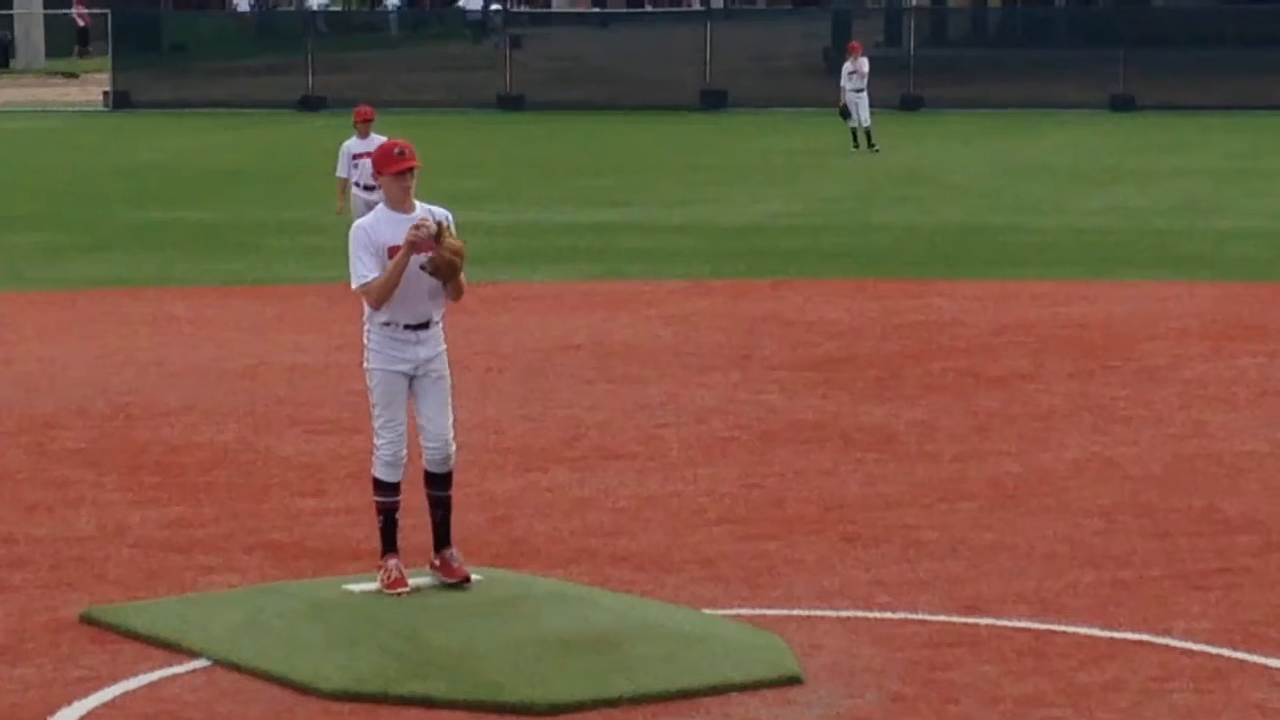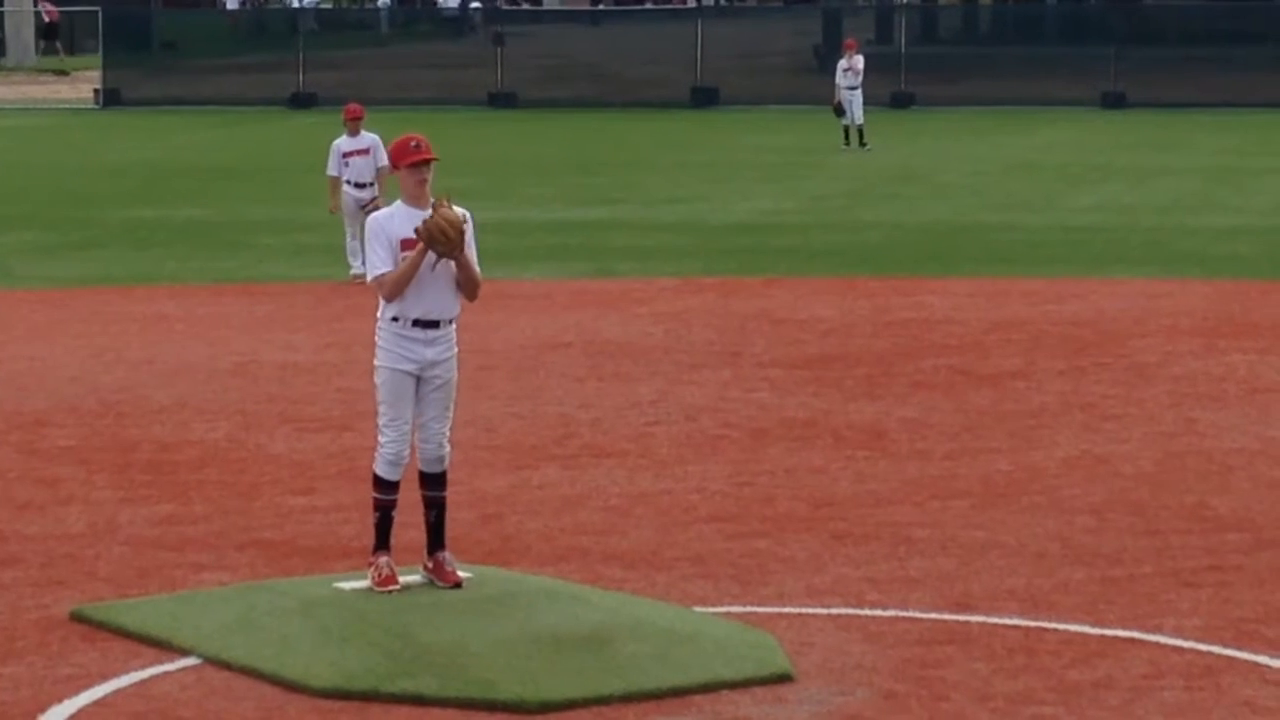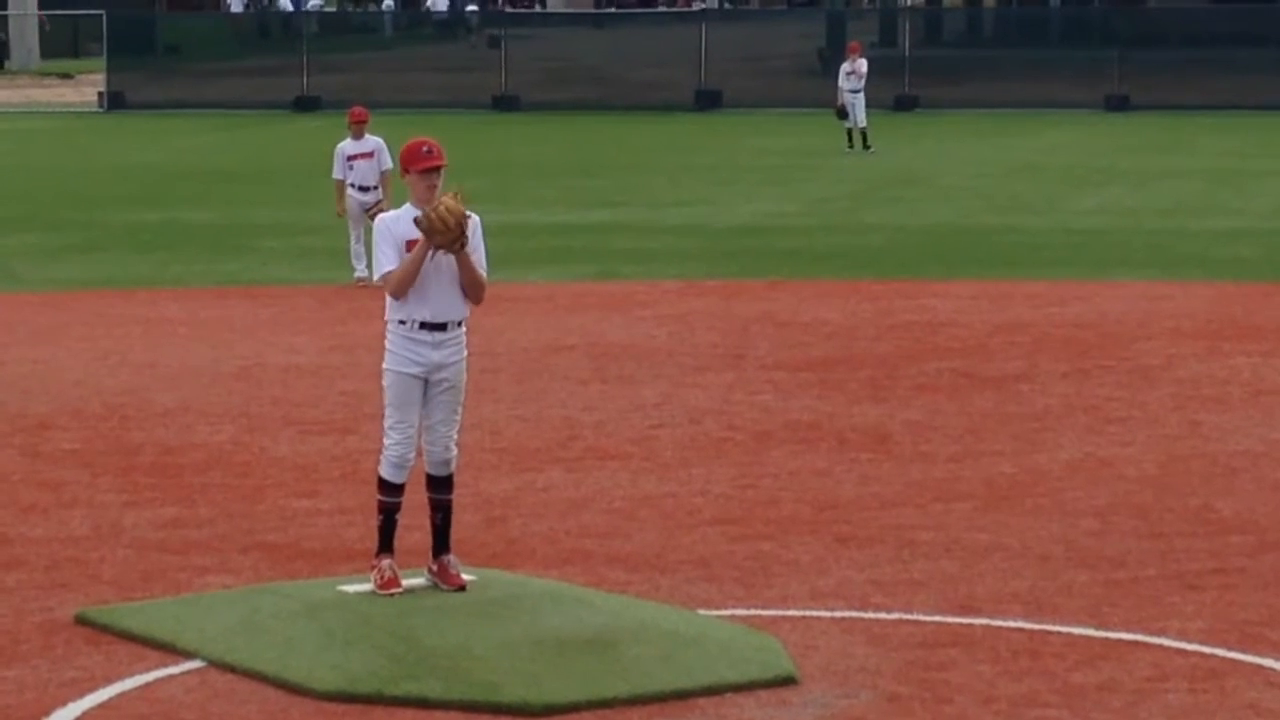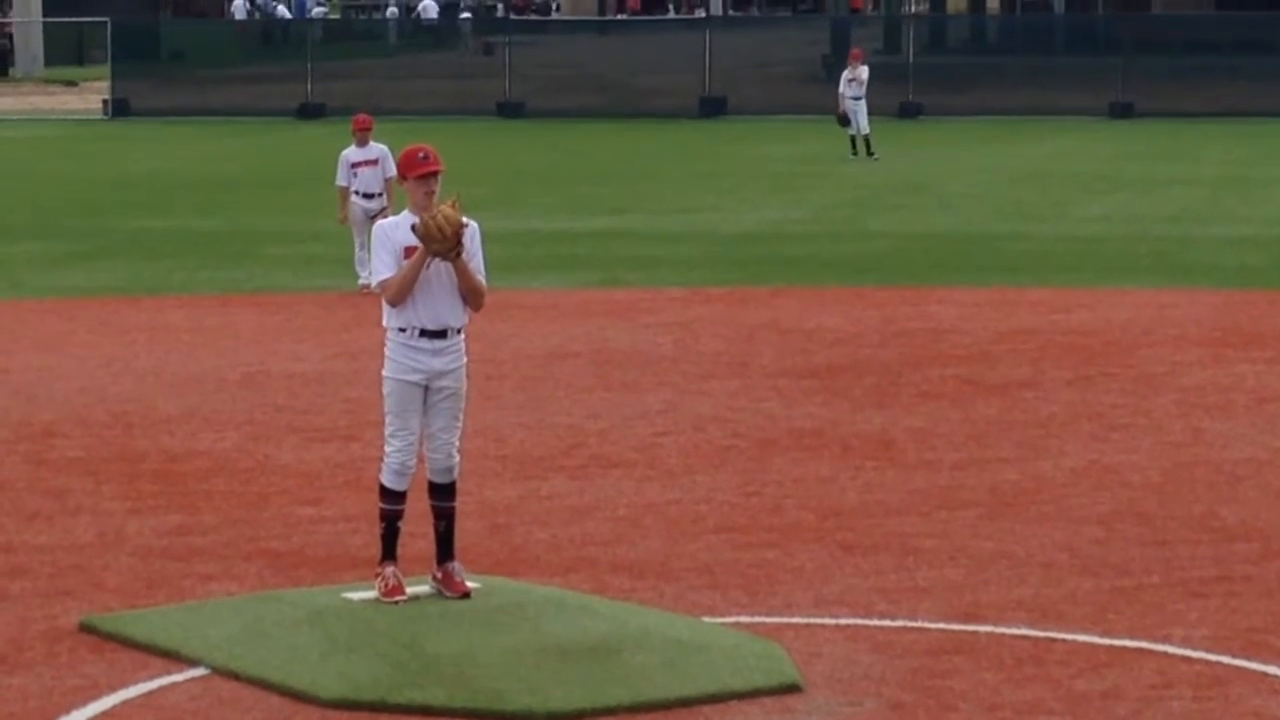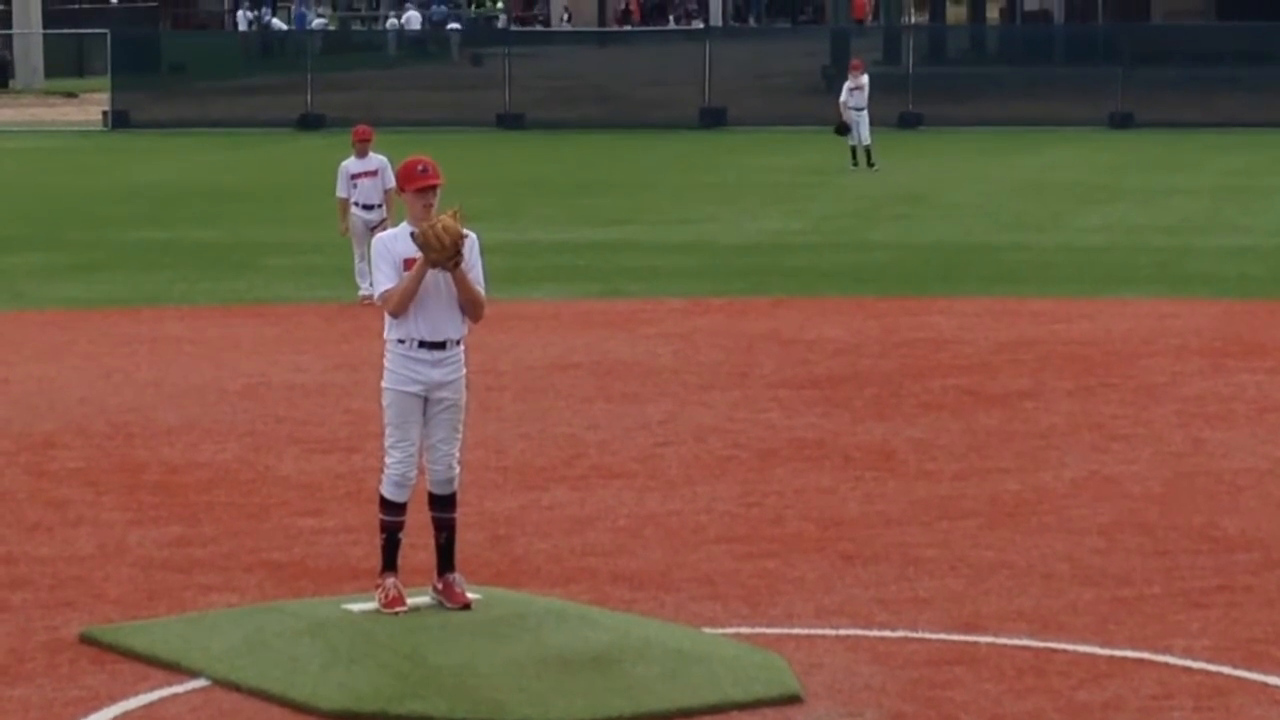
dt=0.5s
person 1, frame 1
left shoulder: (440, 218)
right shoulder: (365, 229)
left elbow: (456, 295)
right elbow: (374, 297)
right wrist: (406, 251)
left hip: (431, 343)
right hip: (387, 347)
left knee: (440, 445)
right knee: (390, 449)
left ankle: (443, 550)
right ankle: (389, 555)
person 1, frame 2
left shoulder: (457, 218)
right shoulder: (381, 223)
left elbow: (473, 292)
right elbow: (387, 290)
left wrist: (456, 250)
right wrist: (423, 246)
left hip: (442, 343)
right hip: (398, 343)
left knee: (436, 446)
right knee: (393, 446)
left ankle: (437, 552)
right ankle: (381, 552)
person 1, frame 3
left shoulder: (466, 221)
right shoulder: (390, 224)
left elbow: (478, 295)
right elbow: (395, 288)
left wrist: (459, 247)
right wrist: (428, 242)
left hip: (451, 345)
right hip: (406, 346)
left knee: (442, 449)
right knee: (399, 448)
left ankle: (441, 554)
right ankle: (384, 555)
person 1, frame 4
left shoulder: (465, 228)
right shoulder: (387, 230)
left elbow: (478, 301)
right elbow: (392, 294)
left wrist: (455, 256)
right wrist: (425, 251)
left hip: (451, 353)
right hip: (405, 353)
left knee: (444, 456)
right knee: (400, 455)
left ankle: (446, 562)
right ankle: (388, 563)
person 1, frame 5
left shoulder: (464, 240)
right shoulder: (387, 243)
left elbow: (477, 313)
right elbow: (393, 307)
left wrist: (454, 266)
right wrist: (426, 262)
left hip: (450, 364)
right hip: (405, 364)
left knee: (445, 467)
right knee: (400, 466)
left ankle: (446, 574)
right ankle: (388, 574)
